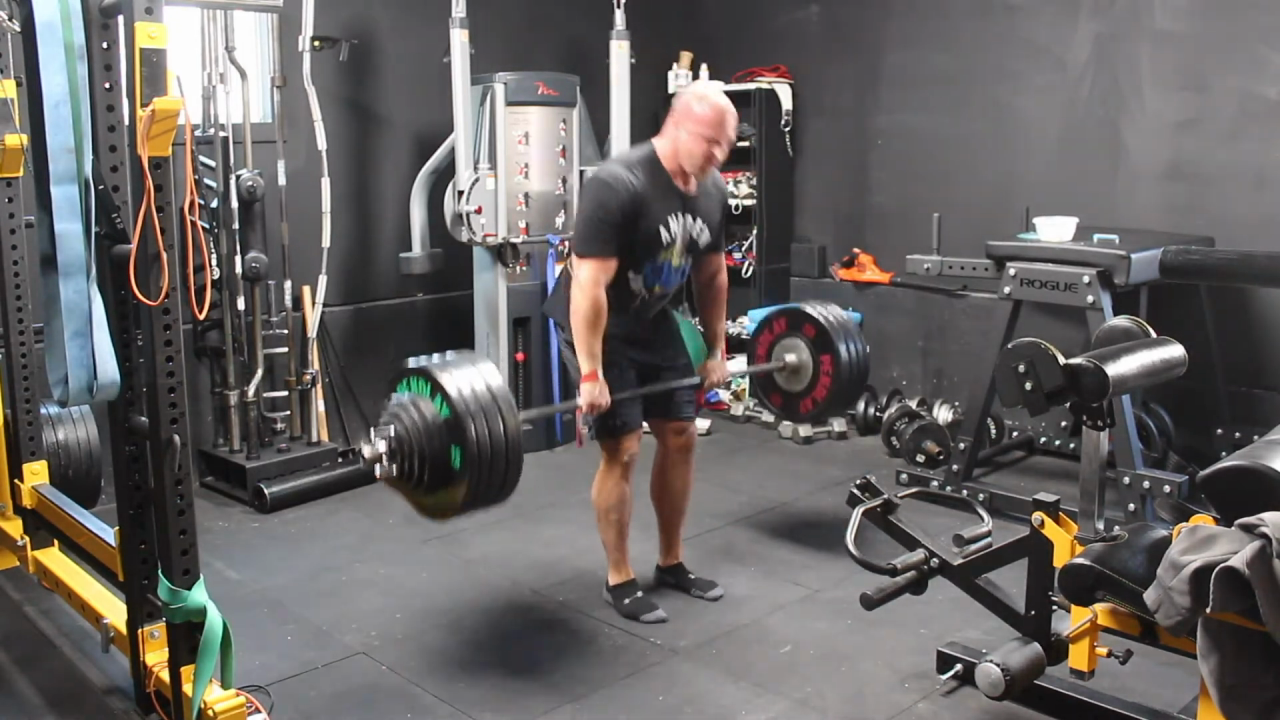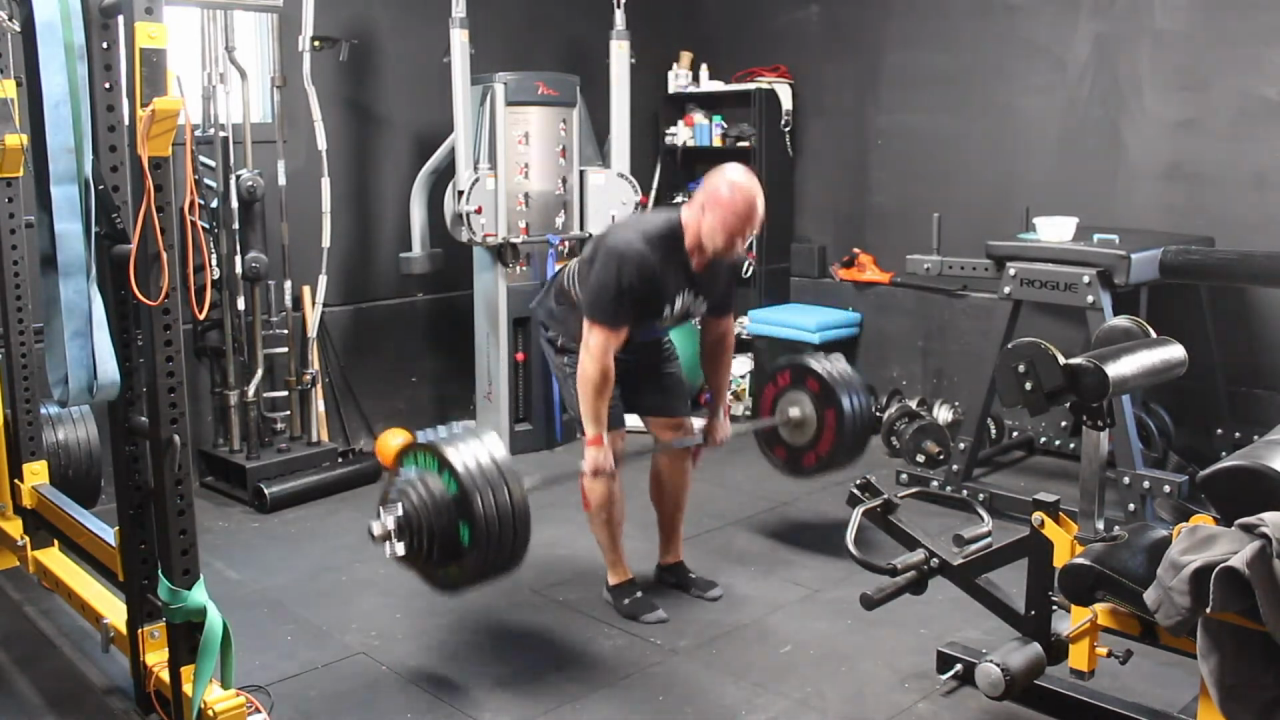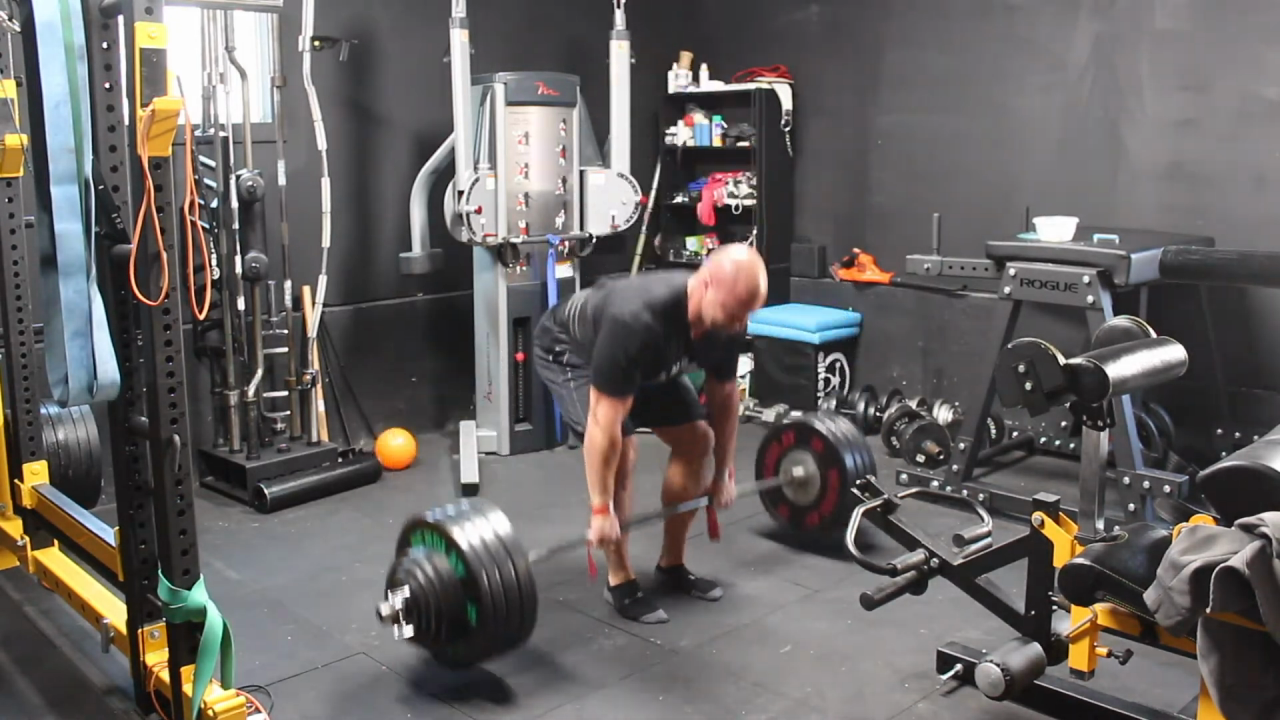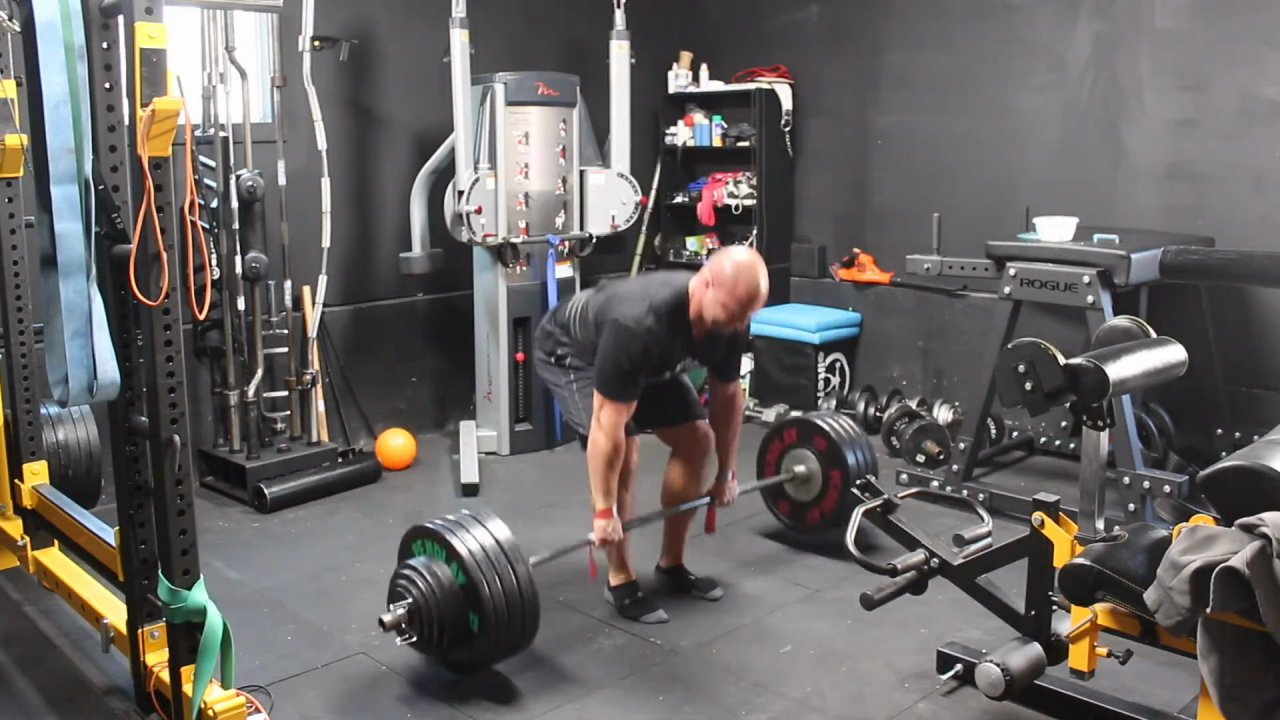
dt=0.2s
person 1, frame 1
left shoulder: (711, 191)
right shoulder: (615, 186)
left elbow: (711, 275)
right elbow: (589, 287)
left wrist: (716, 350)
right wrist: (590, 375)
left hip: (656, 324)
right hip: (603, 330)
left knee: (680, 439)
right knee: (621, 452)
left ankle: (672, 564)
right ankle: (619, 580)
person 1, frame 2
left shoulder: (724, 257)
right shoulder: (631, 252)
left elbow: (718, 333)
right elbow: (598, 352)
left wrist: (718, 408)
right wrist: (595, 440)
left hip: (644, 336)
right hip: (574, 330)
left knee: (678, 438)
right knee: (610, 457)
left ankle: (671, 563)
right ankle: (618, 580)
person 1, frame 3
left shoulder: (727, 322)
right shoulder: (636, 321)
left elbow: (723, 395)
right elbow: (606, 422)
left wrist: (723, 472)
right wrist: (601, 510)
right hip: (570, 350)
left knee: (695, 440)
right knee: (619, 455)
left ankle: (672, 566)
right ankle: (620, 582)
person 1, frame 4
left shoulder: (729, 322)
right shoulder: (638, 325)
left elbow: (728, 396)
right elbow: (609, 425)
left wrist: (727, 472)
right wrist: (604, 512)
right hip: (573, 352)
left knee: (695, 440)
right knee: (622, 457)
left ankle: (672, 566)
right ankle: (621, 582)
